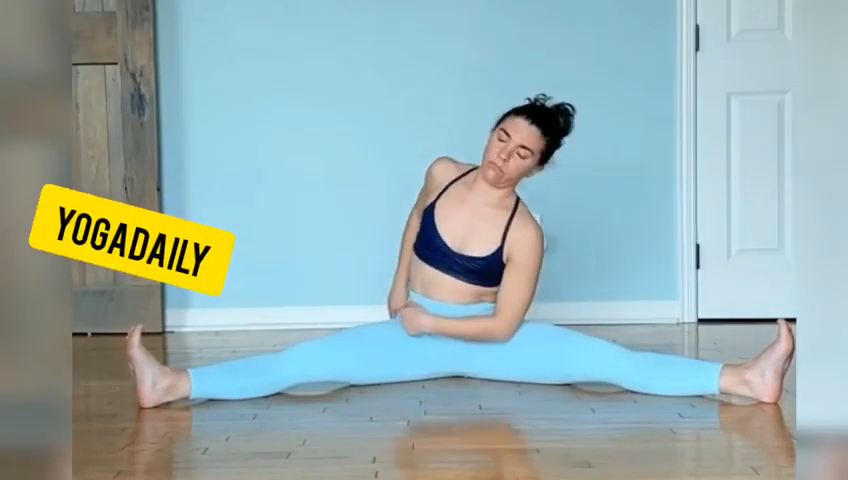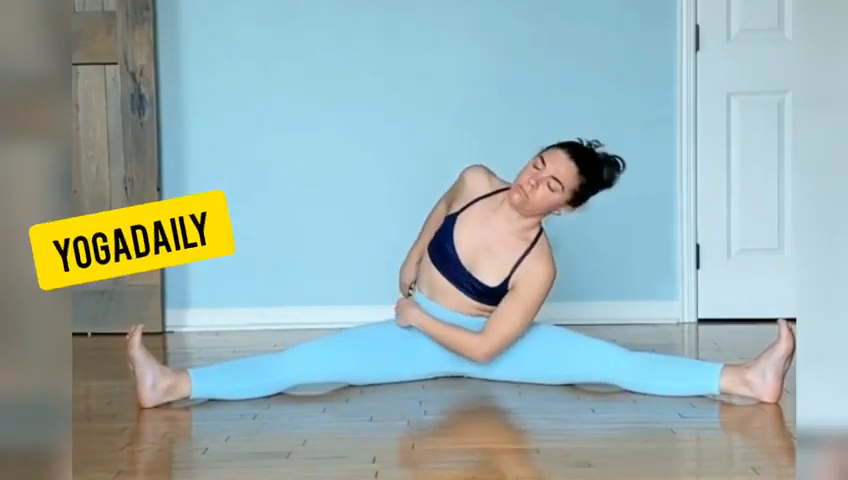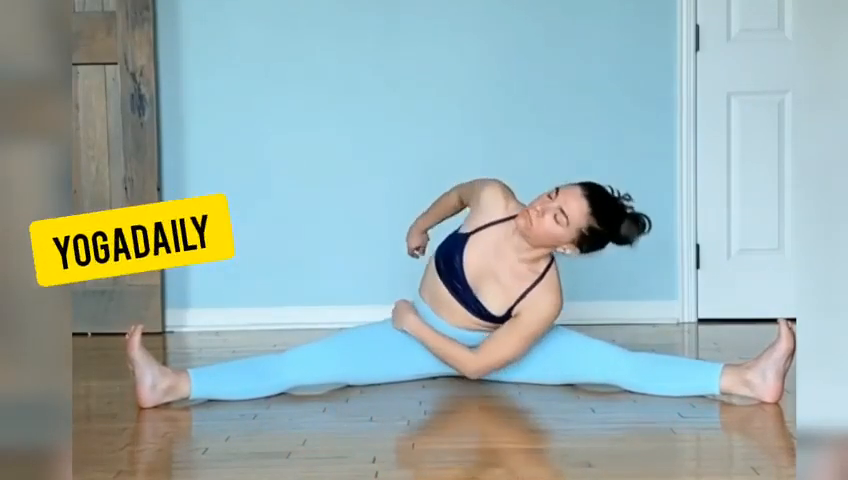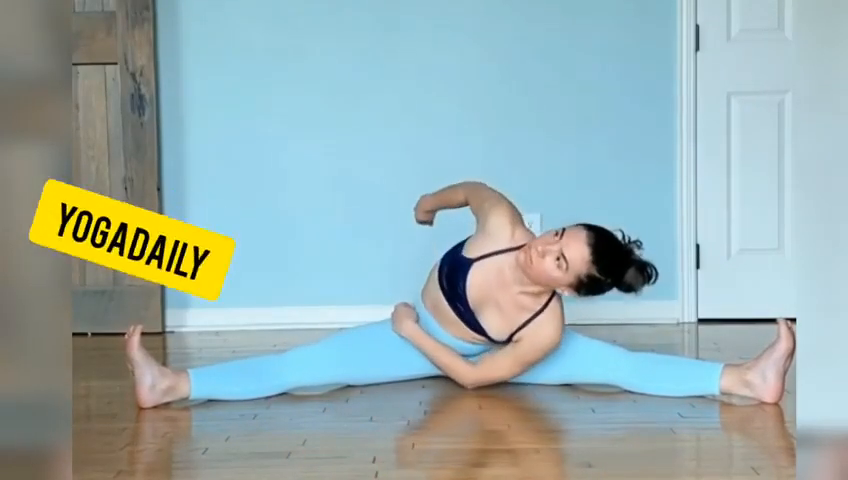
dt=0.4s
person 1, frame 1
left shoulder: (524, 232)
right shoulder: (442, 173)
left elbow: (506, 326)
left wrist: (431, 322)
right wrist: (398, 286)
left hip: (485, 340)
right hip: (416, 332)
left knee: (605, 360)
right knee: (302, 362)
left ankle: (741, 379)
right ankle: (175, 383)
person 1, frame 2
left shoulder: (538, 264)
right shoulder: (477, 181)
left elbow: (486, 349)
left wrist: (418, 319)
right wrist: (412, 260)
left hip: (478, 347)
right hip: (417, 333)
left knee: (608, 362)
right knee: (303, 363)
left ankle: (743, 378)
right ankle: (177, 383)
person 1, frame 3
left shoulder: (544, 298)
right shoulder: (493, 199)
left elbow: (477, 365)
right elbow: (460, 191)
left wrist: (412, 324)
right wrist: (421, 223)
left hip: (478, 353)
right hip: (417, 335)
left knee: (612, 364)
right knee: (303, 364)
right ankle: (174, 383)
person 1, frame 4
left shoulder: (545, 330)
right shoulder: (502, 224)
left elbow: (473, 376)
right elbow: (473, 188)
left wrist: (410, 331)
right wrist: (429, 201)
left hip: (467, 358)
right hip: (416, 334)
left knee: (613, 365)
right knee: (302, 365)
right ankle: (174, 384)
